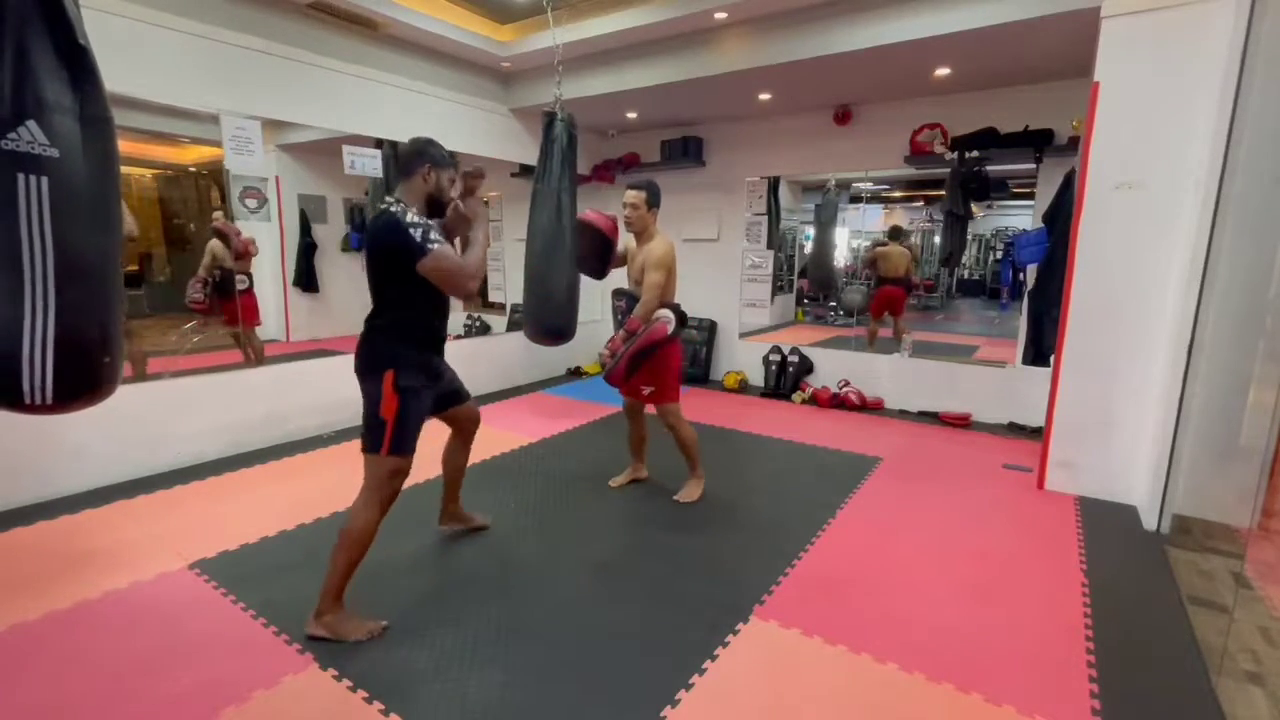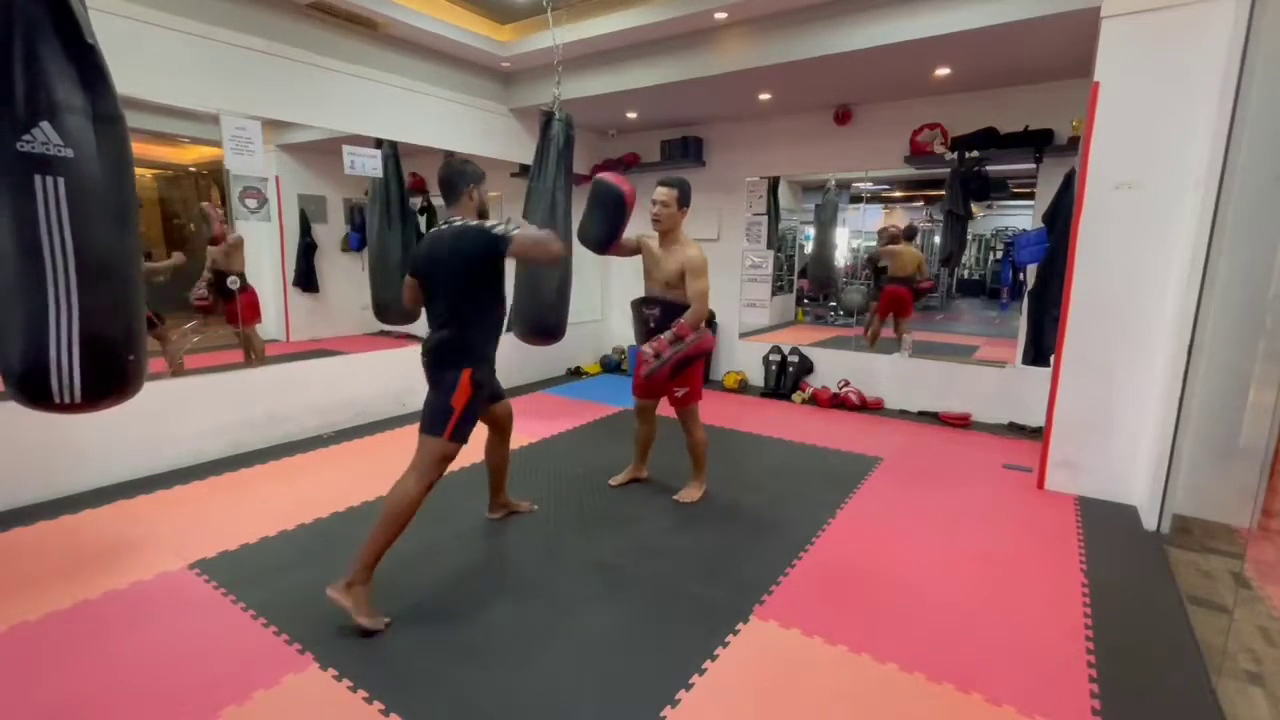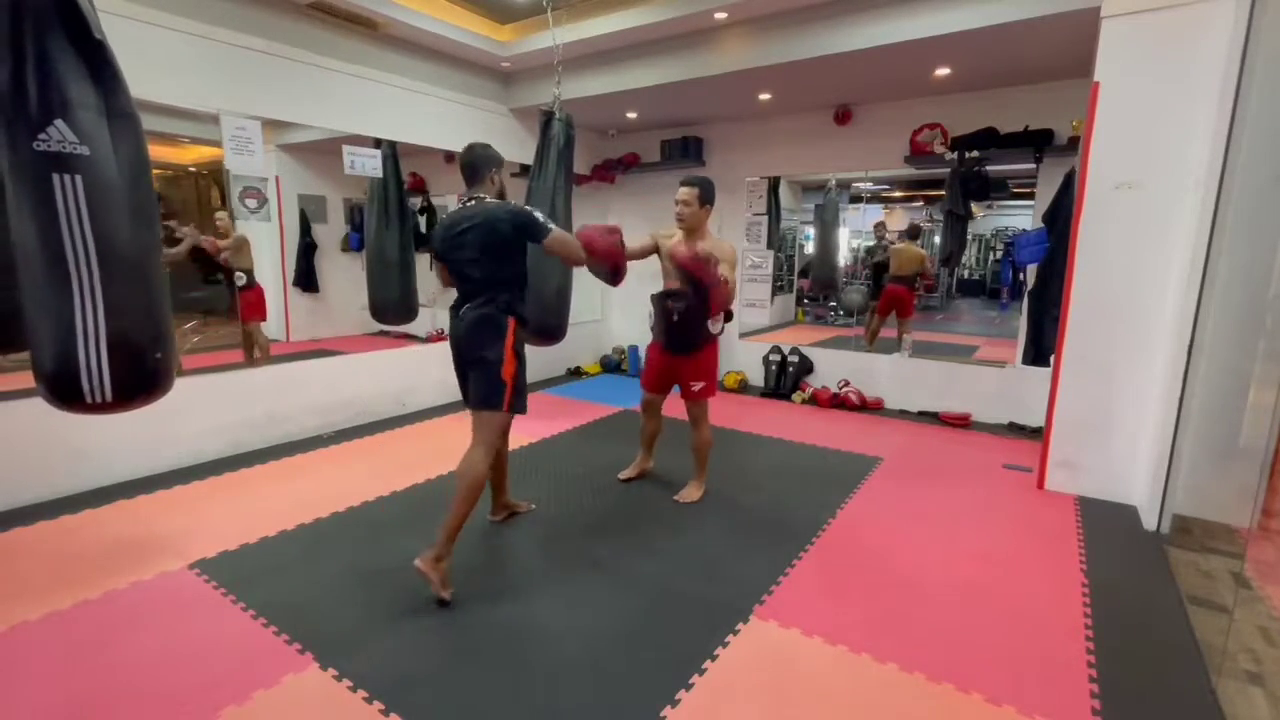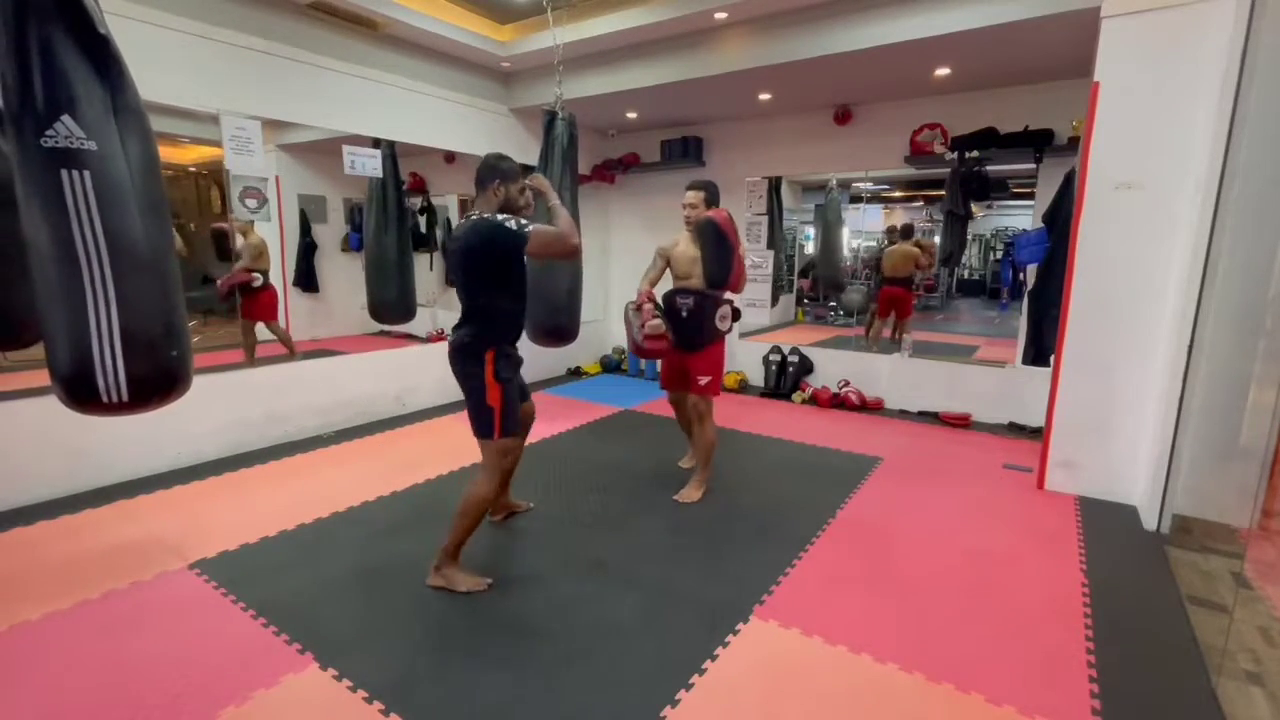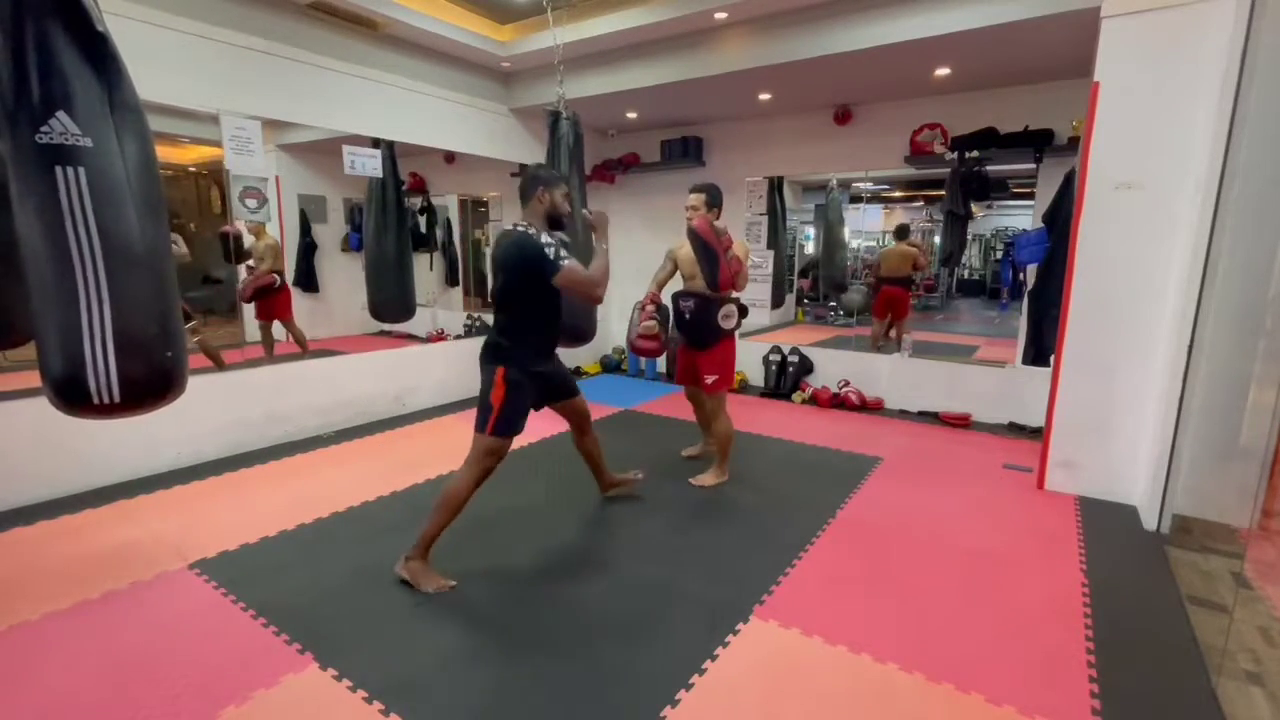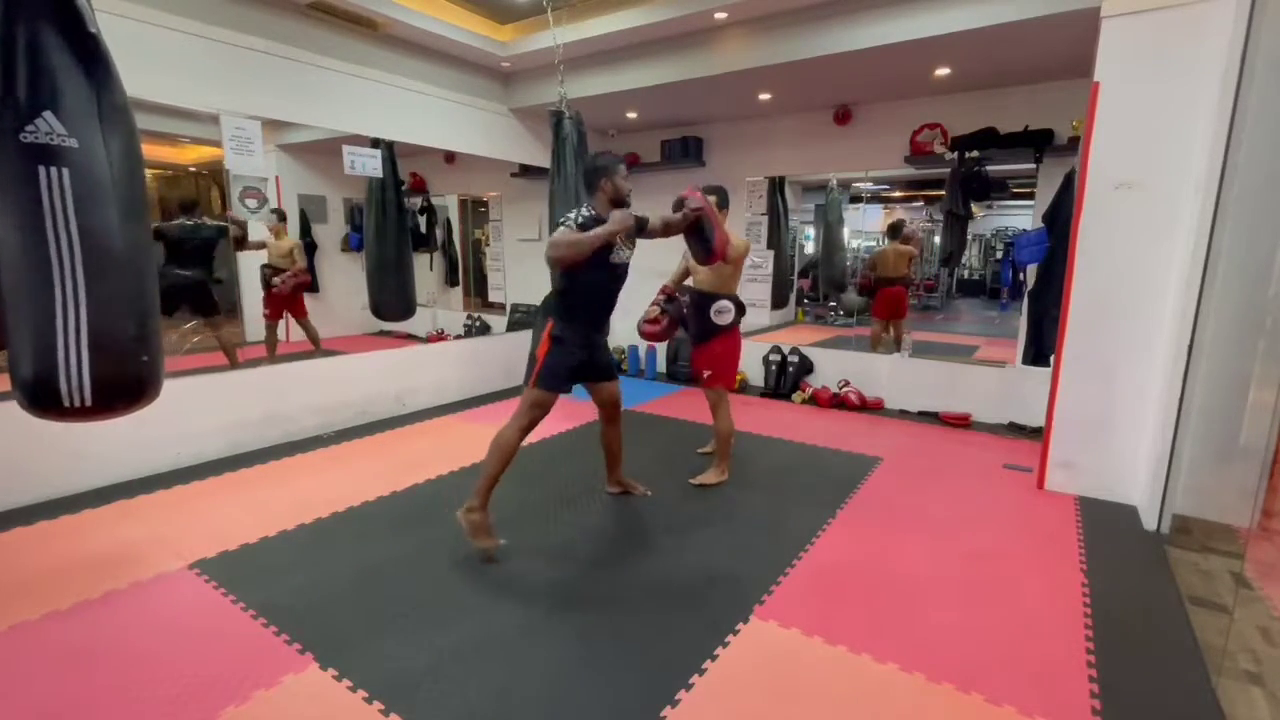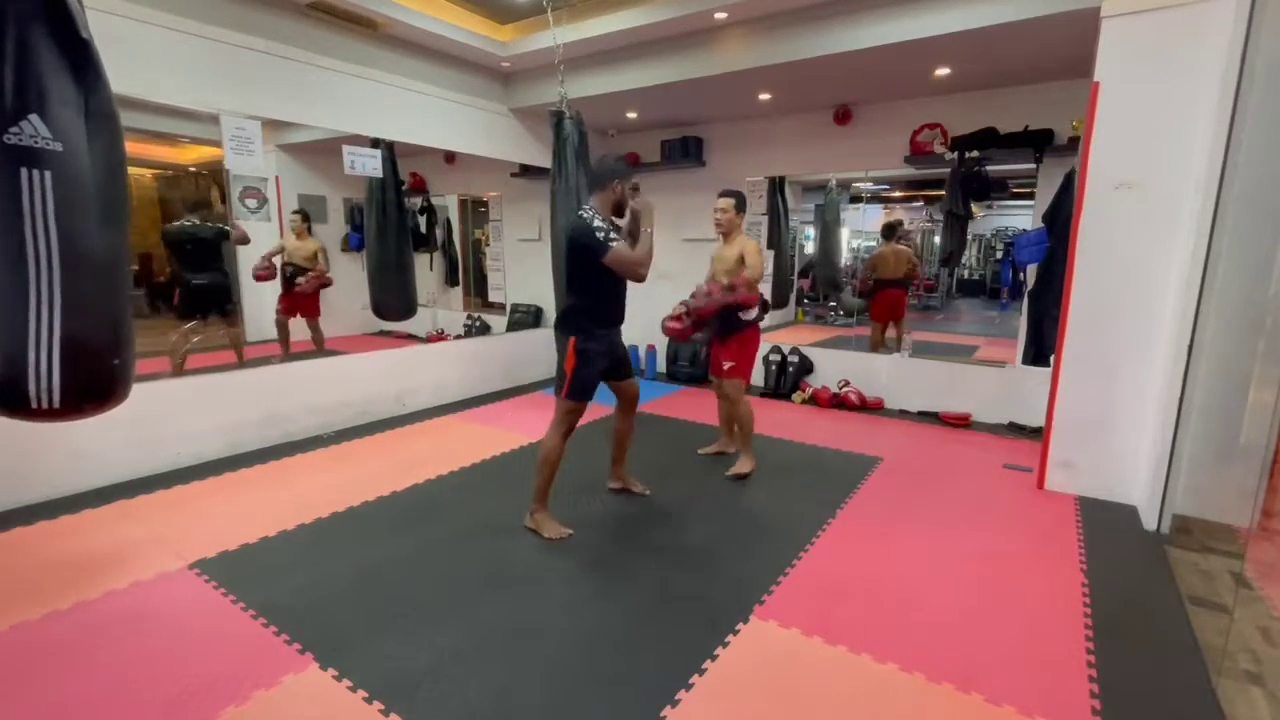
dt=0.3s
person 1, frame 1
left shoulder: (414, 218)
right shoulder: (399, 223)
left elbow: (443, 245)
right elbow: (464, 279)
left wrist: (465, 203)
right wrist: (479, 227)
left hip: (422, 356)
right hip: (395, 365)
left knee: (468, 418)
right knee: (383, 487)
left ankle: (452, 512)
right ankle: (327, 609)
person 1, frame 2
left shoulder: (430, 244)
right shoulder: (481, 234)
left elbow: (411, 299)
right elbow: (554, 250)
right wrist: (524, 233)
left hip: (462, 355)
right hip: (464, 362)
left knee: (503, 417)
right knee: (427, 468)
left ankle: (499, 500)
right ankle: (355, 584)
person 1, frame 3
left shoulder: (447, 225)
right shoulder: (513, 215)
right elbow: (576, 253)
right wrist: (550, 231)
left hip: (465, 328)
right hip: (497, 331)
left knee: (495, 424)
right knee: (488, 438)
left ankle: (502, 502)
right ankle: (439, 554)
person 1, frame 4
left shoulder: (465, 232)
right shoulder: (496, 229)
right elbow: (571, 244)
left wrist: (520, 215)
right wrist: (552, 196)
left hip: (477, 348)
right hip: (487, 355)
left knee: (524, 417)
right knee: (499, 457)
left ankle: (500, 502)
right ankle: (445, 564)
person 1, frame 5
left shoulder: (512, 238)
right shoulder: (533, 245)
right elbow: (593, 290)
right wrist: (601, 238)
left hip: (540, 358)
right hip: (510, 365)
left knee: (581, 417)
right knee: (482, 464)
left ankle: (606, 481)
right ankle: (416, 558)
person 1, frame 6
left shoulder: (627, 222)
right shoulder: (581, 219)
left elbow: (669, 226)
right elbow: (555, 253)
left wrist: (691, 213)
right wrist: (611, 229)
left hip: (592, 332)
right hip: (559, 329)
left knee: (612, 405)
right knee: (528, 415)
left ankle: (615, 479)
right ankle: (476, 507)
person 1, frame 7
left shoulder: (605, 223)
right shoulder: (589, 226)
left elbow: (626, 253)
right elbow: (639, 269)
left wrist: (632, 218)
right wrist: (646, 222)
left hip: (606, 332)
right hip: (581, 336)
left knee: (629, 398)
right knee: (565, 421)
left ankle: (617, 475)
right ankle: (538, 510)
person 2, frame 1
left shoulder: (659, 249)
right shoulder: (634, 246)
left elbow: (649, 304)
left hip: (660, 344)
left knee: (669, 415)
right knee: (632, 408)
left ankle: (697, 477)
right ankle: (637, 466)
person 2, frame 2
left shoulder: (691, 255)
right shoulder: (647, 244)
left elbow: (699, 310)
right elbow: (609, 247)
right hip: (653, 342)
left knee: (688, 416)
right knee: (643, 408)
left ankle: (699, 480)
right ankle: (638, 467)
person 2, frame 3
left shoulder: (720, 250)
right shoulder: (663, 240)
left elbow: (726, 301)
right elbow: (628, 253)
left wrist: (710, 275)
left hip: (699, 342)
right hip: (664, 336)
left knee: (697, 413)
right knee: (649, 402)
left ankle: (699, 480)
right ankle: (643, 459)
person 2, frame 4
right shoulder: (670, 248)
right elbow: (646, 283)
left hip: (707, 339)
left knee: (701, 409)
right knee: (677, 400)
left ankle: (700, 479)
right ankle: (695, 447)
person 2, frame 5
left shoulder: (733, 248)
right shoulder: (678, 250)
left elbow: (739, 284)
right elbow: (657, 284)
left hip: (717, 336)
right hip: (690, 334)
left knee: (714, 404)
right knee: (693, 394)
left ankle: (721, 468)
right ankle: (708, 441)
person 2, frame 6
left shoulder: (737, 245)
left elbow: (724, 253)
right elbow: (675, 280)
right wrist: (659, 304)
left hip: (721, 331)
right hip: (701, 329)
left knee: (717, 398)
right knee: (713, 395)
left ankle: (720, 468)
right ankle: (723, 440)
person 2, frame 7
left shoulder: (748, 246)
right shoulder: (719, 250)
left elbow: (756, 274)
right elbow: (709, 285)
left wrist: (725, 288)
left hip: (741, 328)
right hip: (721, 328)
left knee: (734, 391)
right knee: (720, 387)
left ankle: (747, 454)
right ankle: (727, 441)
